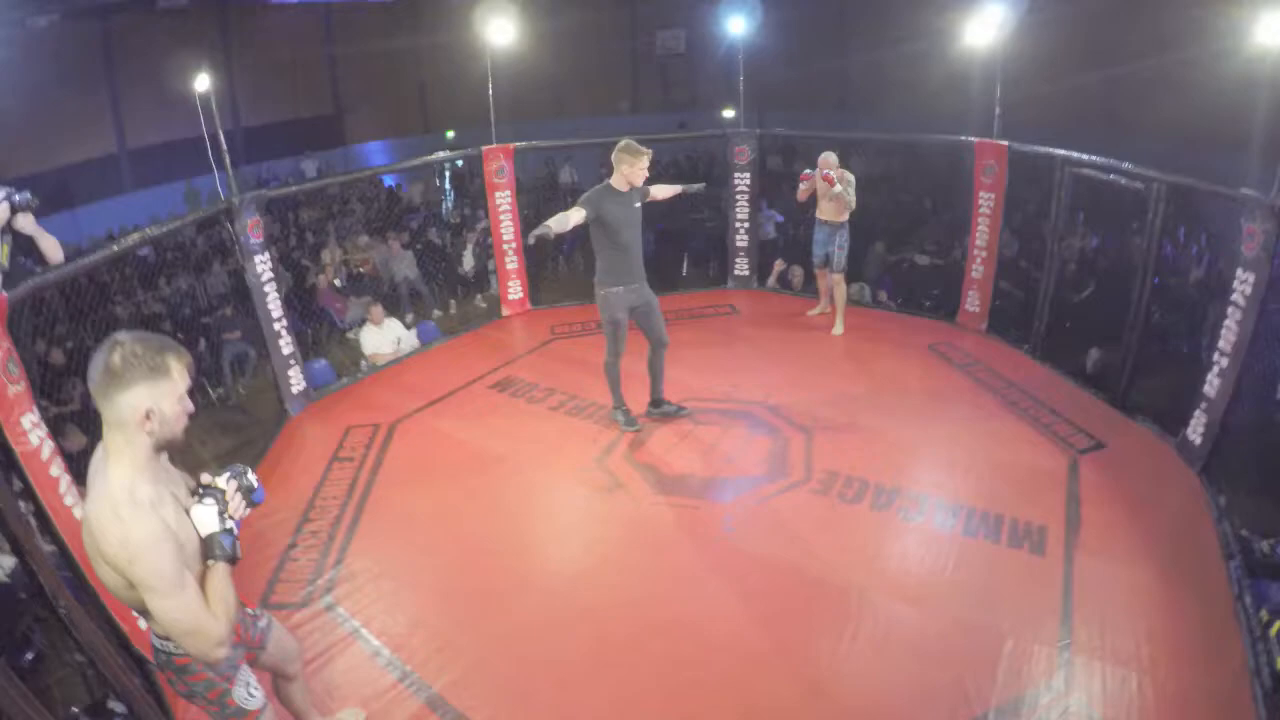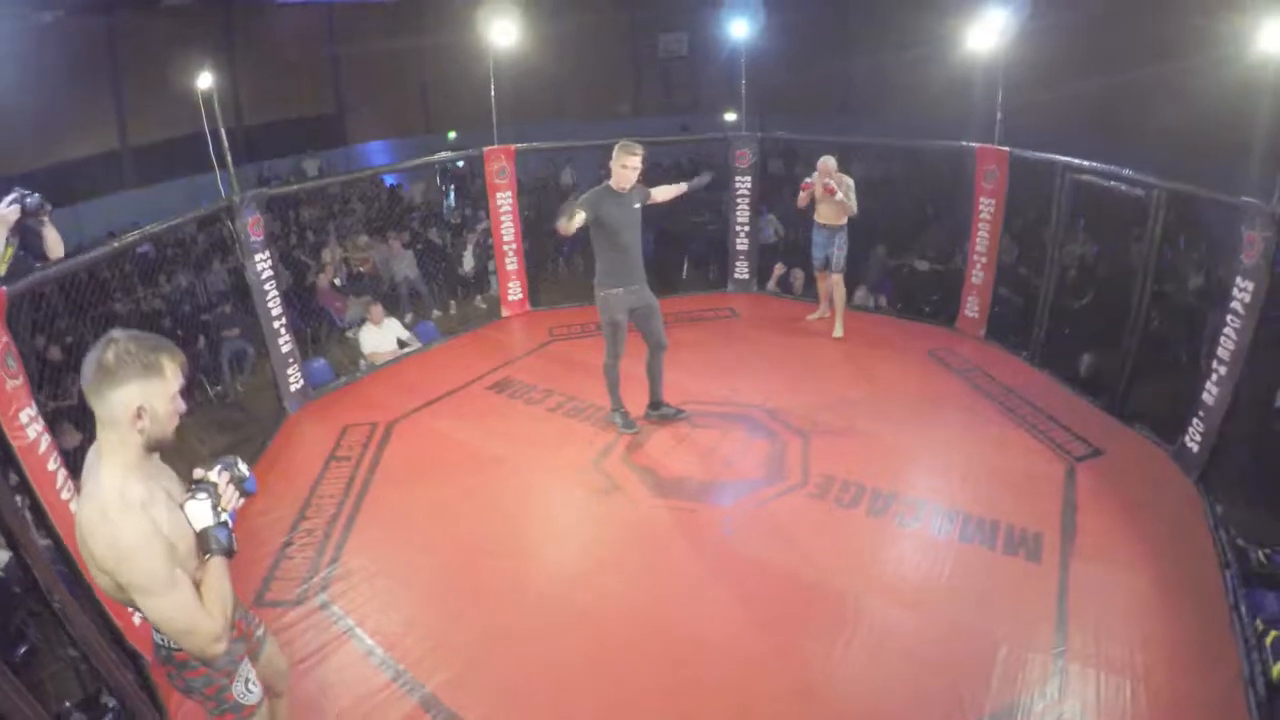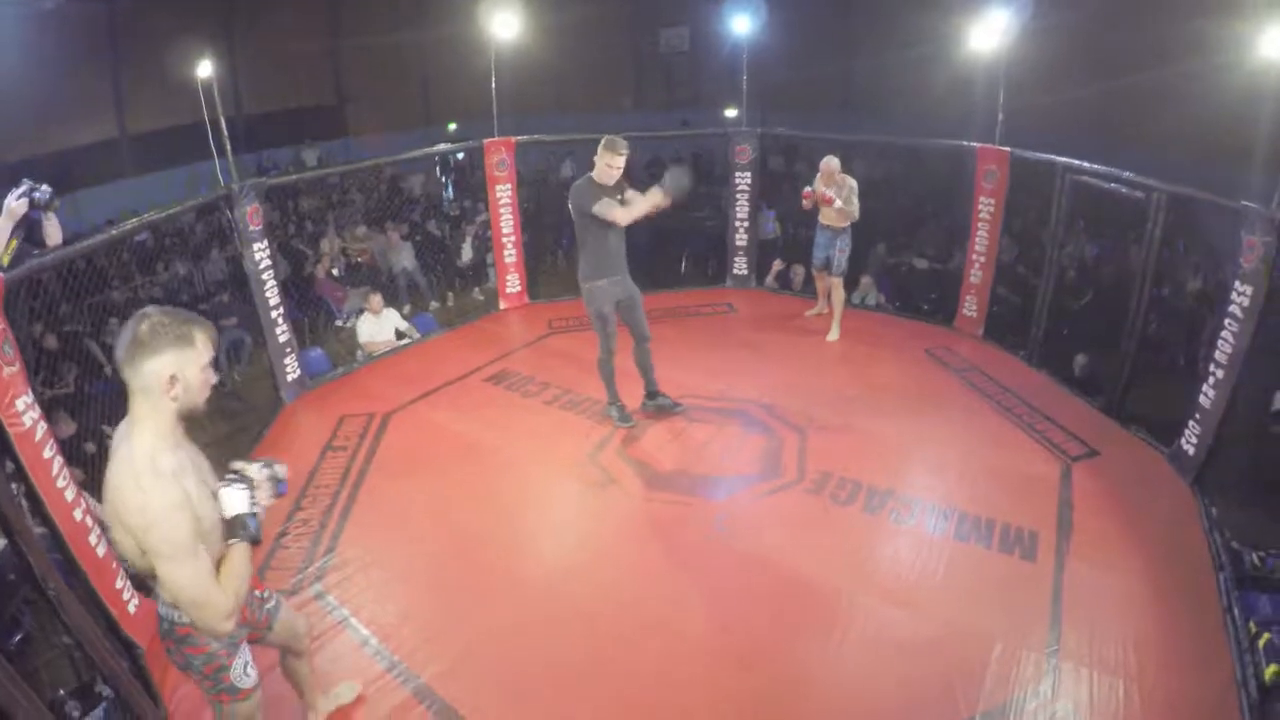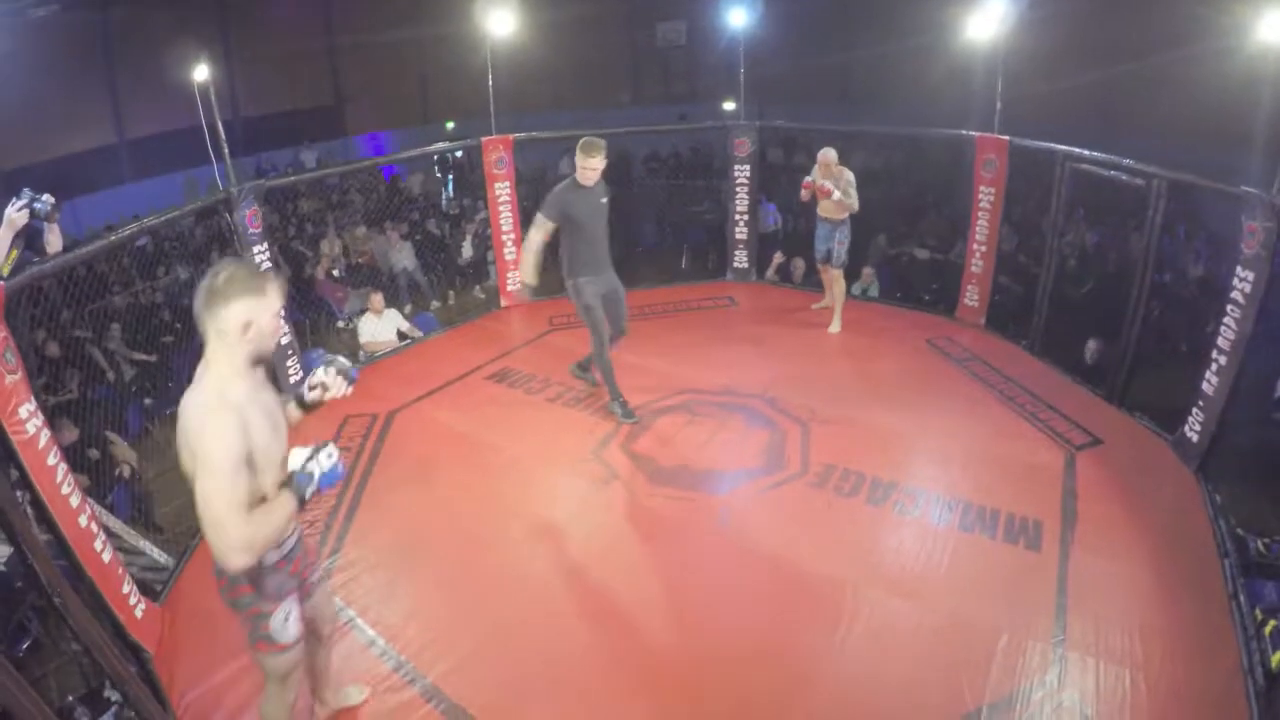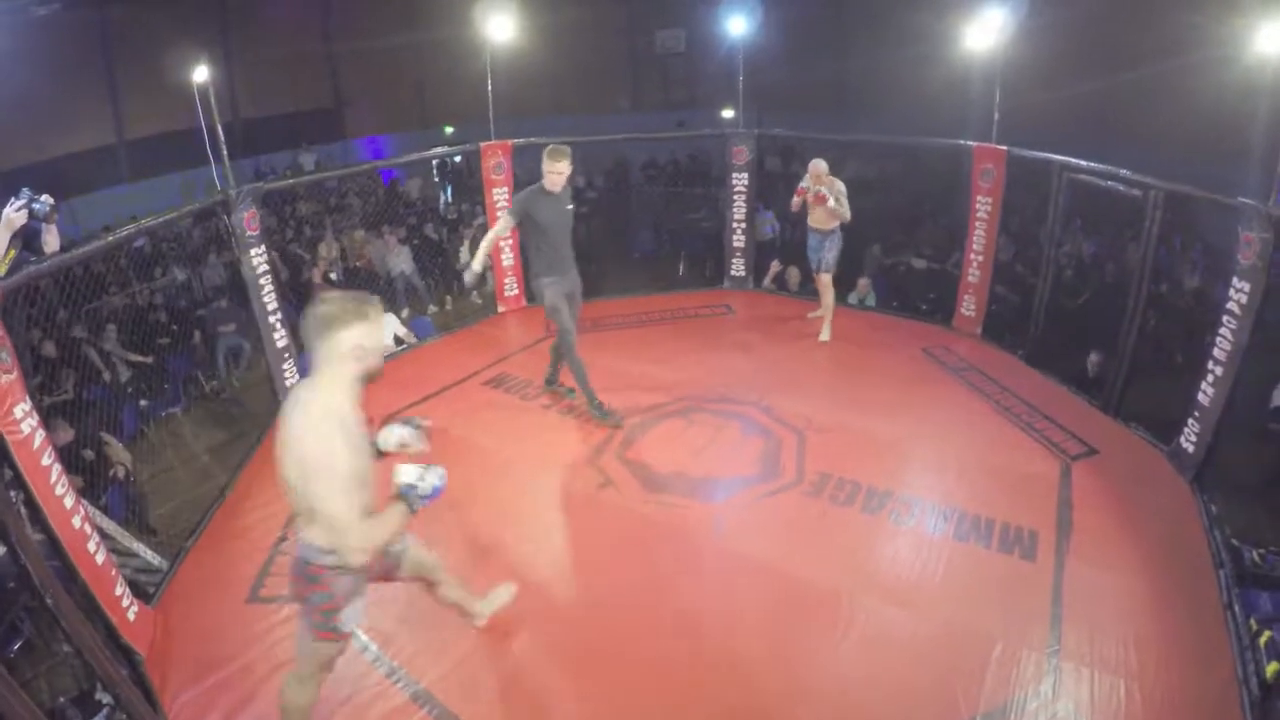
dt=0.3s
person 1, frame 1
left shoulder: (124, 453)
right shoulder: (133, 527)
right elbow: (211, 641)
left wrist: (207, 498)
right wrist: (220, 542)
left hip: (217, 617)
right hip: (198, 657)
left knee: (290, 657)
person 1, frame 2
left shoulder: (116, 452)
right shoulder: (123, 528)
right elbow: (211, 639)
left wrist: (205, 497)
right wrist: (216, 537)
left hip: (212, 613)
right hip: (200, 653)
left knee: (277, 679)
person 1, frame 3
left shoulder: (148, 432)
right shoulder: (151, 493)
right elbow: (217, 612)
left wrist: (236, 488)
right wrist: (243, 526)
left hip: (216, 593)
right hip: (203, 628)
left knee: (296, 632)
person 1, frame 4
left shoulder: (243, 372)
right shoulder: (214, 420)
right elbow: (235, 549)
left wrist: (304, 399)
right wrist: (302, 485)
left hip: (286, 546)
right hip: (259, 571)
left knee: (324, 621)
right knee: (283, 681)
person 1, frame 5
left shoulder: (312, 394)
right shoulder: (327, 435)
right elbow: (355, 547)
left wrist: (377, 444)
right wrist: (407, 500)
left hip: (354, 549)
right hip: (331, 570)
left knee: (433, 568)
right knee: (313, 670)
left ankle: (477, 611)
person 2, frame 1
left shoulder: (635, 192)
right shoulder: (597, 198)
left elbow: (657, 191)
right elbow: (571, 216)
left wrist: (684, 188)
right wrist: (548, 227)
left hip: (640, 285)
right hip: (612, 290)
left knee: (660, 341)
right knee: (615, 353)
left ankle: (657, 403)
right ankle: (619, 408)
person 2, frame 2
left shoulder: (635, 192)
right shoulder: (594, 199)
left elbow: (659, 193)
right elbow: (573, 223)
left wrist: (689, 185)
right wrist: (566, 221)
left hip: (640, 287)
right hip: (611, 291)
left knee: (658, 344)
right knee: (614, 354)
left ankle: (656, 405)
right ankle: (617, 410)
person 2, frame 3
left shoulder: (617, 185)
right shoulder: (581, 190)
left elbow: (644, 205)
right elbow: (623, 216)
left wrist: (668, 190)
right wrist: (662, 191)
left hip: (622, 277)
right hip: (596, 281)
left knee: (643, 336)
right knee: (608, 346)
left ankle: (653, 397)
right ankle: (614, 404)
person 2, frame 4
left shoulder: (601, 187)
right shoulder: (561, 195)
right elbow: (535, 237)
right wrist: (527, 278)
left hip: (605, 272)
right hip: (583, 279)
left knee: (619, 330)
right knee: (601, 339)
left ankle: (583, 367)
right ankle: (616, 399)
person 2, frame 5
left shoulder: (566, 193)
right shoulder: (527, 199)
right elbow: (496, 232)
right wrist: (476, 265)
left hip: (569, 274)
right hip: (546, 280)
left knee: (566, 334)
right knee: (570, 338)
left ankle: (552, 379)
right ankle: (593, 402)
person 3, frame 1
left shoulder: (847, 178)
right shoulder: (817, 174)
left elbow: (851, 206)
right elbow: (801, 198)
left wrist: (835, 185)
right wrist: (804, 183)
left hip: (839, 230)
right hip: (820, 226)
left knee: (837, 276)
right knee: (820, 270)
left ankle: (840, 321)
right ankle: (824, 304)
person 3, frame 2
left shoulder: (846, 182)
right shoulder: (815, 178)
left elbow: (853, 211)
right elbow: (801, 204)
left wrist: (837, 194)
right wrist: (804, 191)
left hip: (837, 232)
right hip: (818, 230)
left knee: (836, 278)
right knee: (820, 274)
left ankle: (839, 323)
right ankle: (824, 309)
person 3, frame 3
left shoulder: (849, 184)
right shoulder: (819, 179)
left elbow: (854, 216)
right elbow: (808, 206)
left wrist: (836, 202)
right wrist: (807, 198)
left hip: (840, 234)
right hip: (822, 230)
left knee: (836, 281)
right knee: (818, 272)
left ankle: (835, 326)
right ankle: (822, 305)
person 3, frame 4
left shoulder: (846, 176)
right shoulder: (817, 170)
left elbow: (854, 207)
right elbow: (805, 198)
left wrist: (835, 194)
right wrist: (806, 189)
left hip: (839, 226)
right hip: (822, 223)
left knee: (837, 273)
right knee: (822, 266)
left ankle: (837, 318)
right ankle: (829, 299)
person 3, frame 5
left shoulder: (837, 186)
right shoulder: (807, 180)
left elbow: (846, 217)
right elbow: (794, 207)
left wrist: (829, 202)
right wrist: (798, 196)
left hip: (831, 236)
right hip: (812, 233)
left knee: (825, 278)
right knee: (818, 275)
left ankle: (826, 327)
right ankle: (824, 309)
